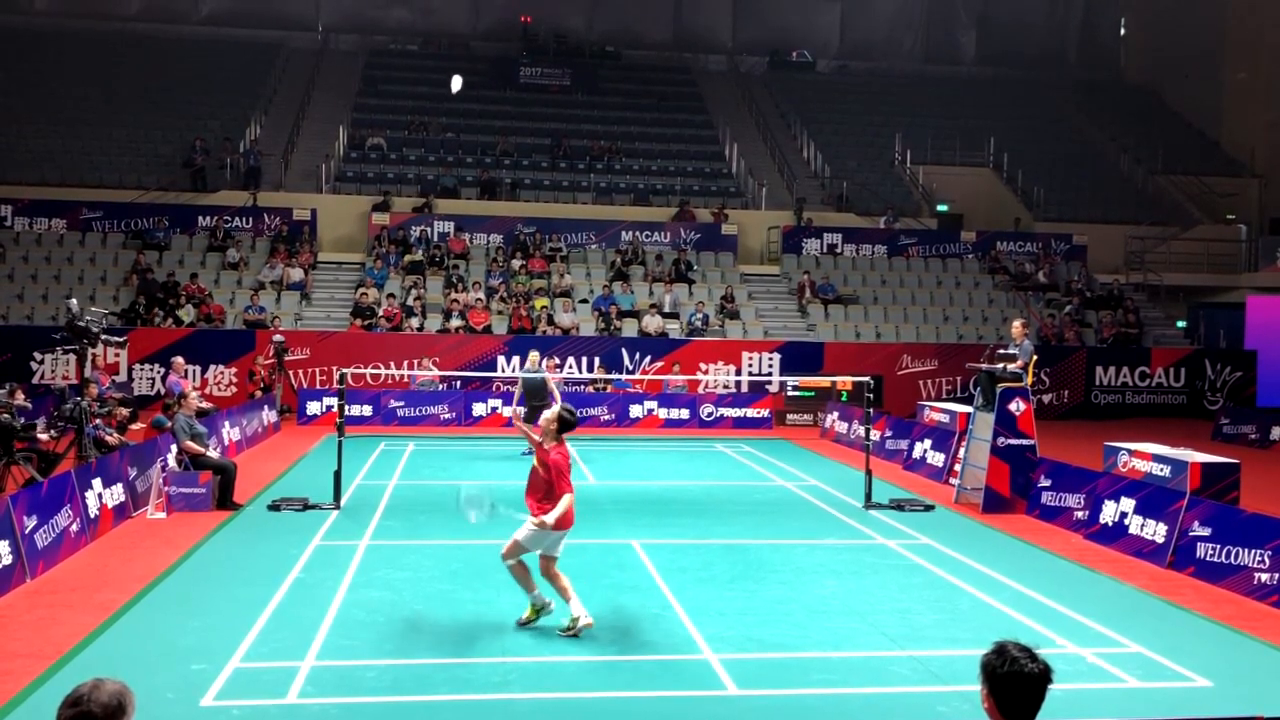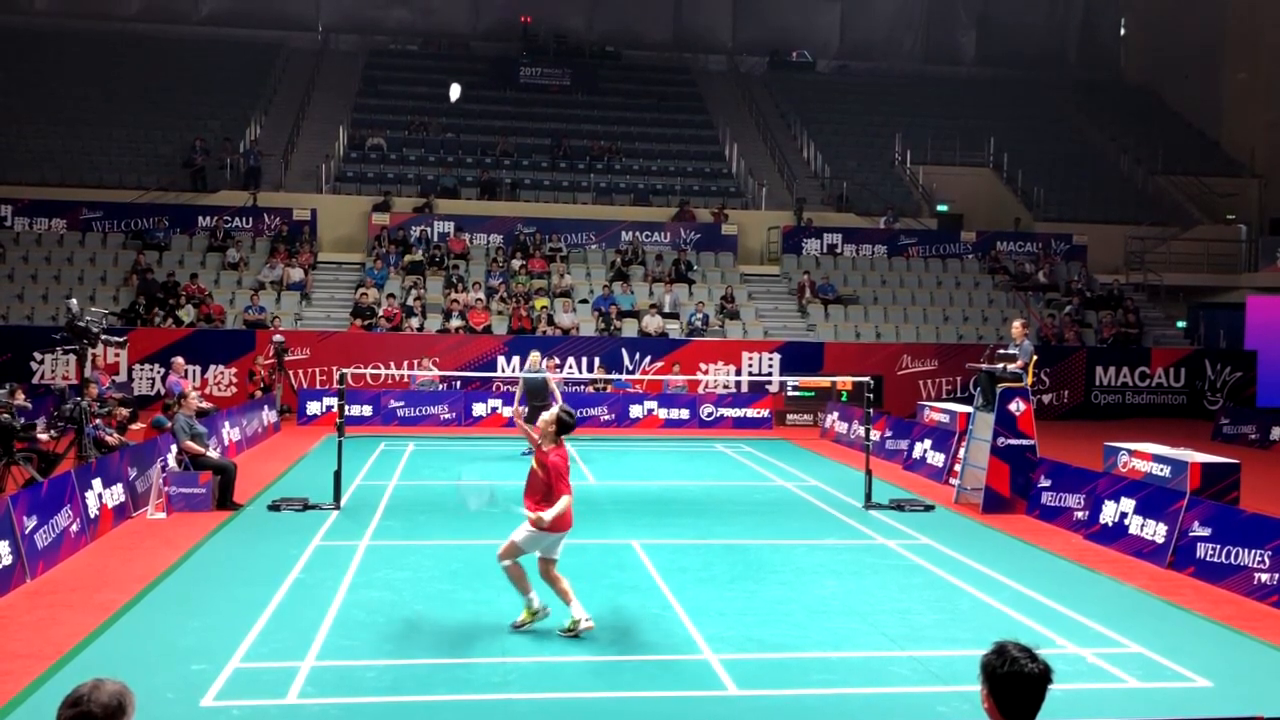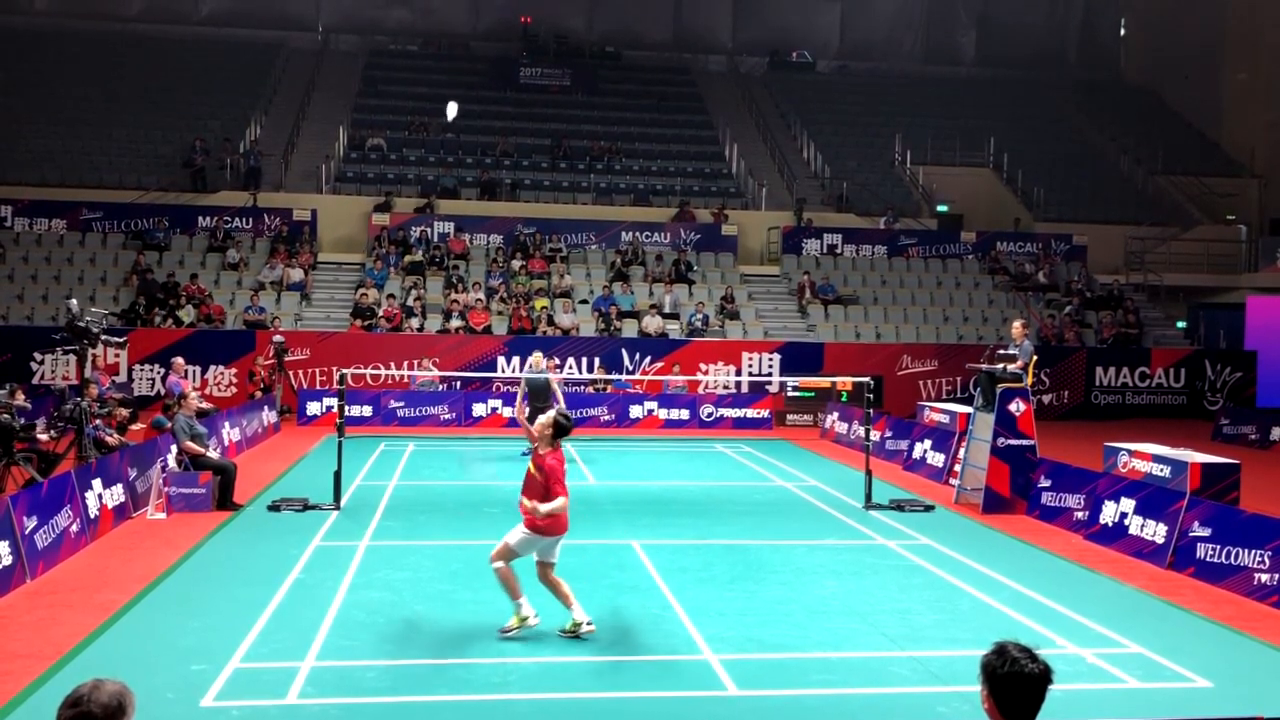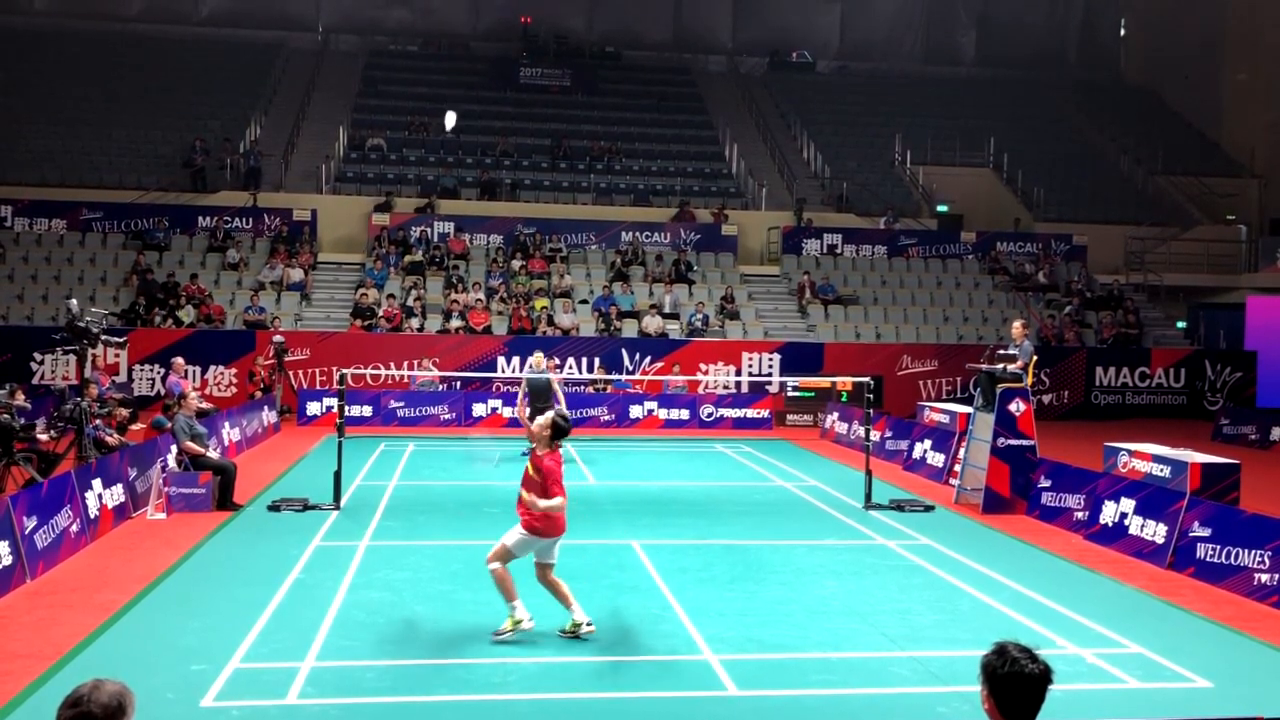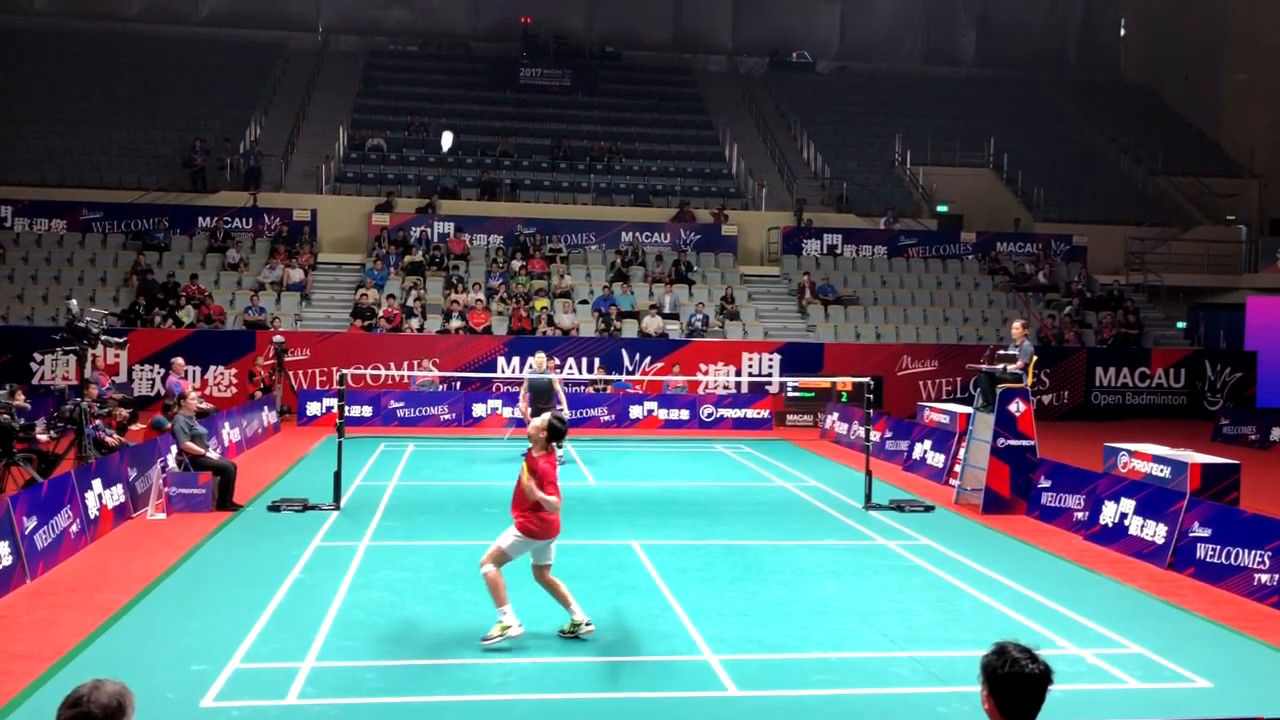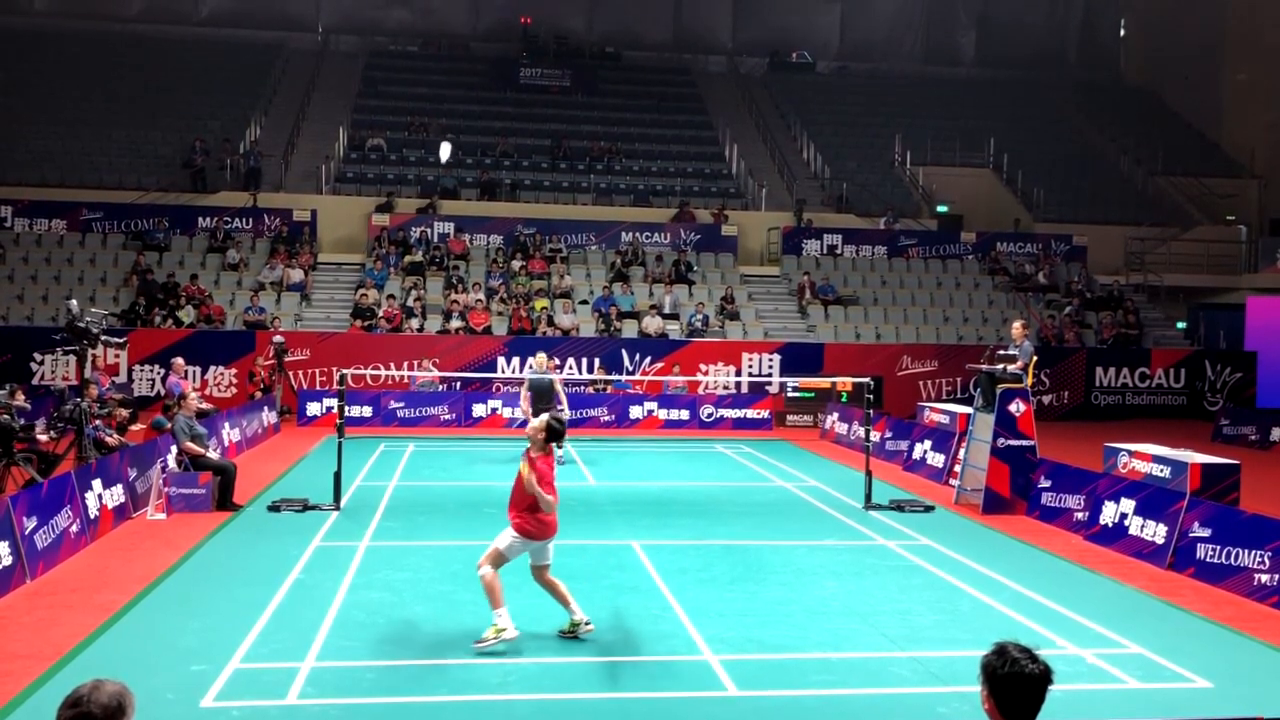
dt=0.1s
person 1, frame 1
left shoulder: (556, 458)
right shoulder: (551, 441)
left elbow: (568, 496)
right elbow: (539, 445)
left wrist: (552, 516)
right wrist: (522, 428)
left hip: (548, 519)
right hip: (550, 517)
left knee: (509, 555)
right knee: (549, 569)
left ankle: (539, 603)
right ankle: (580, 615)
person 1, frame 2
left shoulder: (554, 460)
right shoulder: (548, 444)
left elbow: (567, 498)
right elbow: (538, 444)
left wrist: (550, 514)
right wrist: (523, 427)
left hip: (545, 521)
right hip: (556, 522)
left knee: (505, 556)
right knee: (548, 572)
left ankle: (533, 607)
right ankle: (580, 617)
person 1, frame 3
left shoulder: (551, 463)
right shoulder: (545, 446)
left elbow: (563, 502)
right elbow: (536, 441)
left wrist: (544, 510)
right wrist: (524, 423)
left hip: (540, 524)
right hip: (553, 524)
left knee: (498, 559)
right knee: (546, 575)
left ankle: (524, 613)
right ankle: (581, 619)
person 1, frame 4
left shoulder: (549, 464)
right shoulder: (543, 447)
left elbow: (561, 503)
right elbow: (535, 440)
left wrist: (542, 504)
left hip: (537, 525)
right hip: (550, 526)
left knee: (494, 560)
right knee: (545, 575)
left ankle: (518, 616)
right ankle: (581, 620)
person 1, frame 5
left shoulder: (543, 467)
right shoulder: (541, 448)
left elbow: (555, 506)
right elbow: (533, 435)
left wrist: (537, 495)
left hip: (530, 526)
right hip: (546, 526)
left knee: (488, 564)
right knee: (543, 576)
left ankle: (508, 622)
right ankle: (580, 620)
person 1, frame 6
left shoulder: (541, 467)
right shoulder: (540, 448)
left elbow: (551, 507)
right elbow: (531, 437)
left wrist: (535, 489)
right wrist: (529, 417)
left hip: (527, 527)
right hip: (542, 527)
left knee: (486, 565)
right knee: (542, 576)
left ankle: (502, 625)
right ankle: (579, 619)
